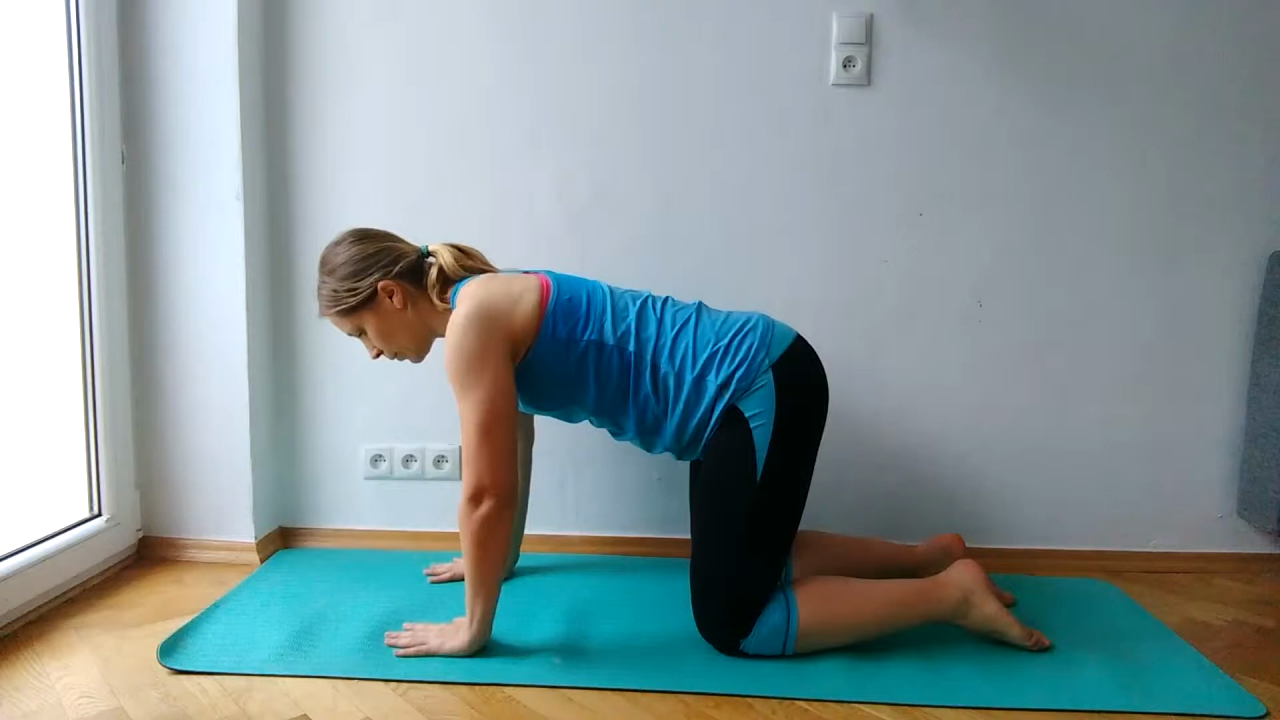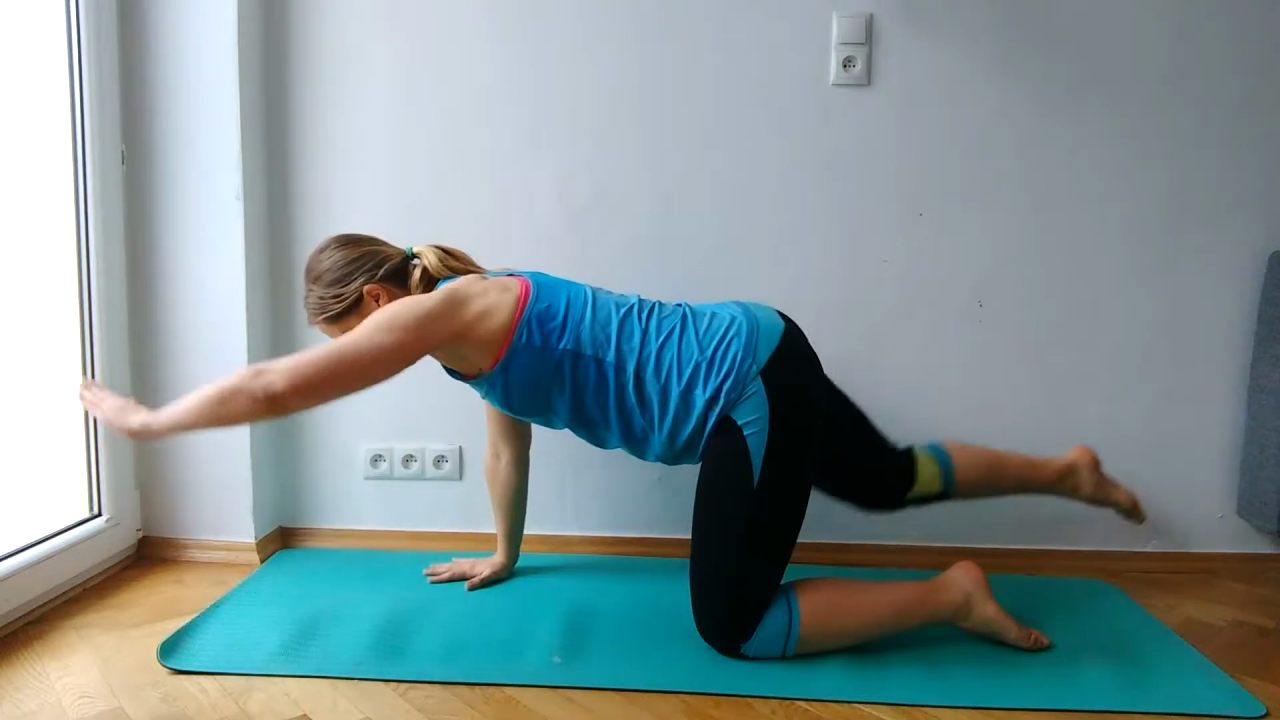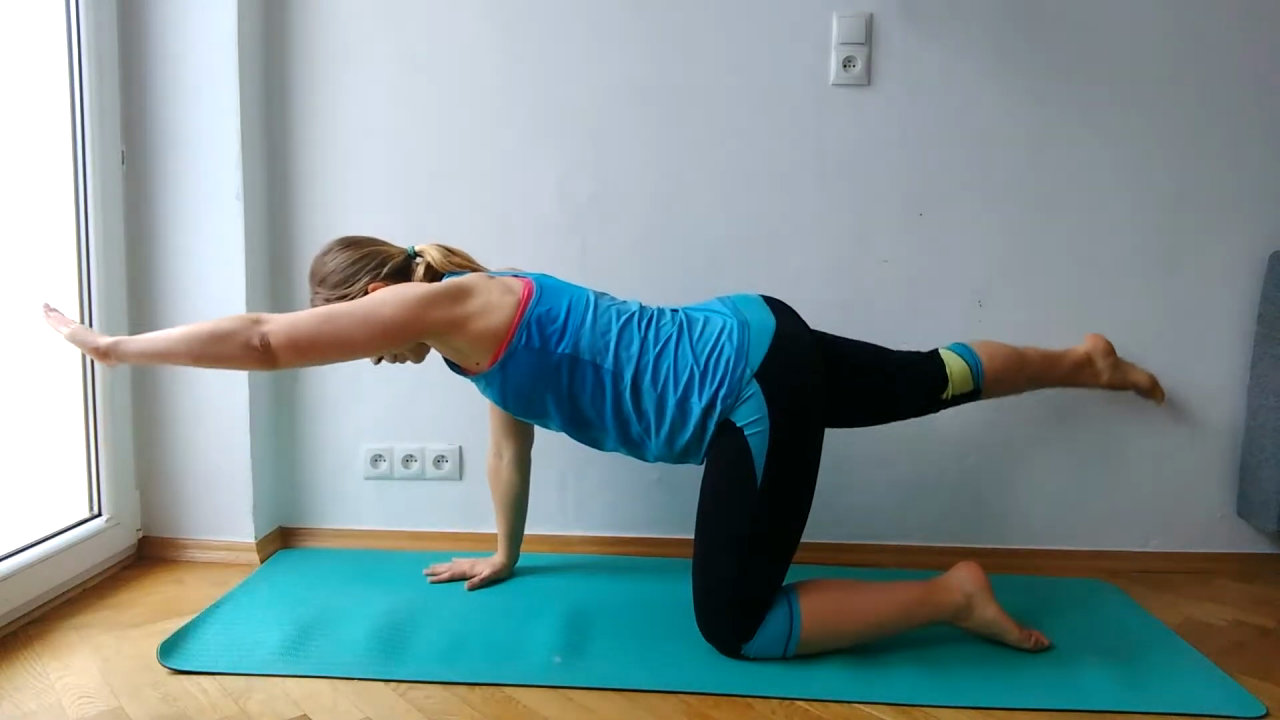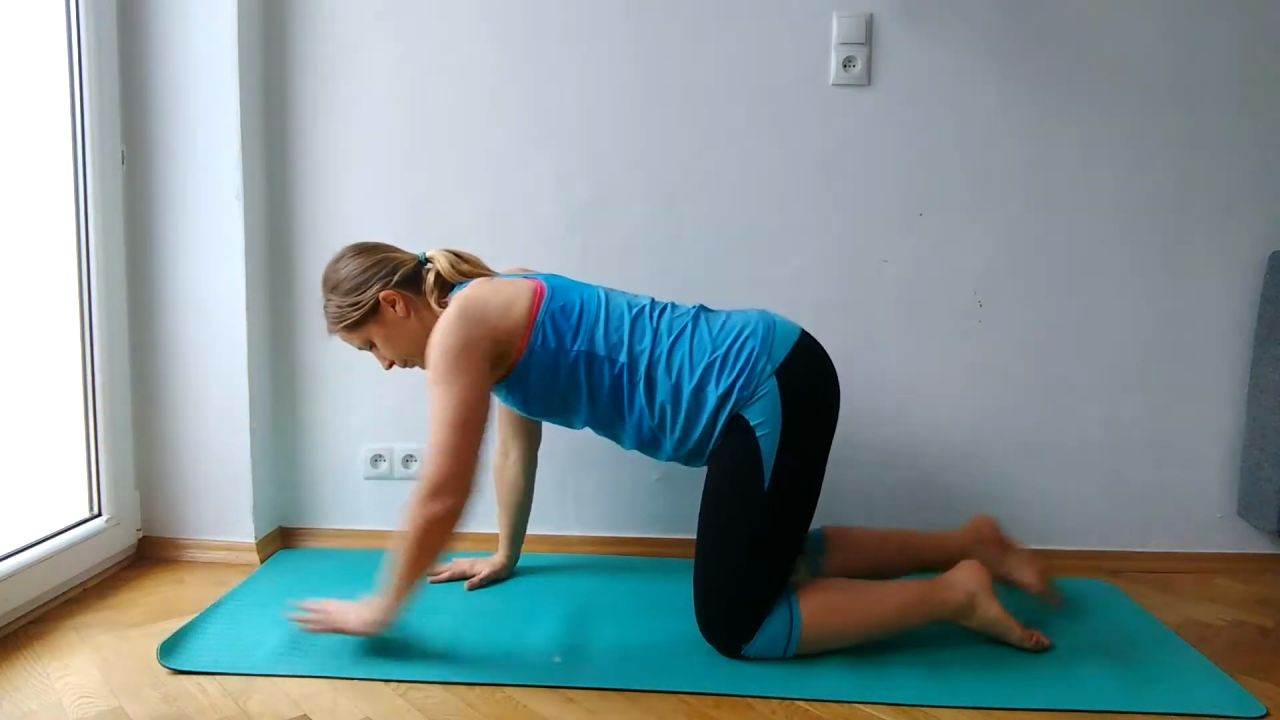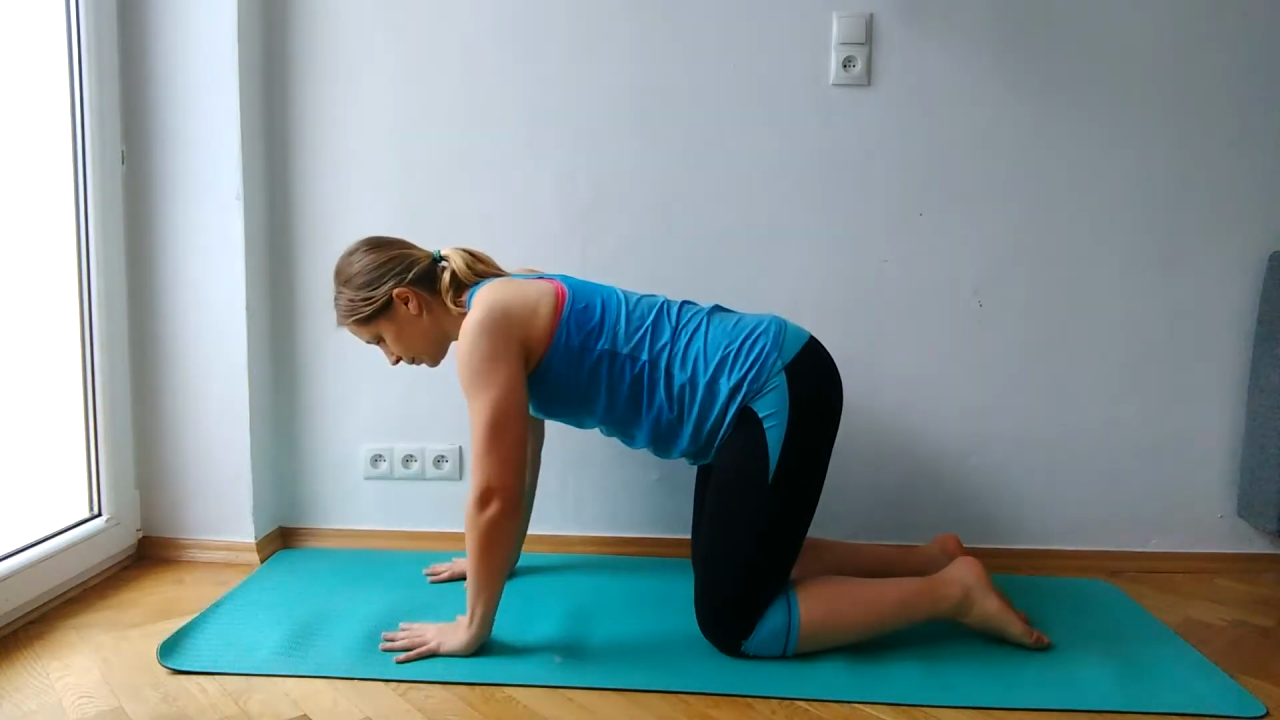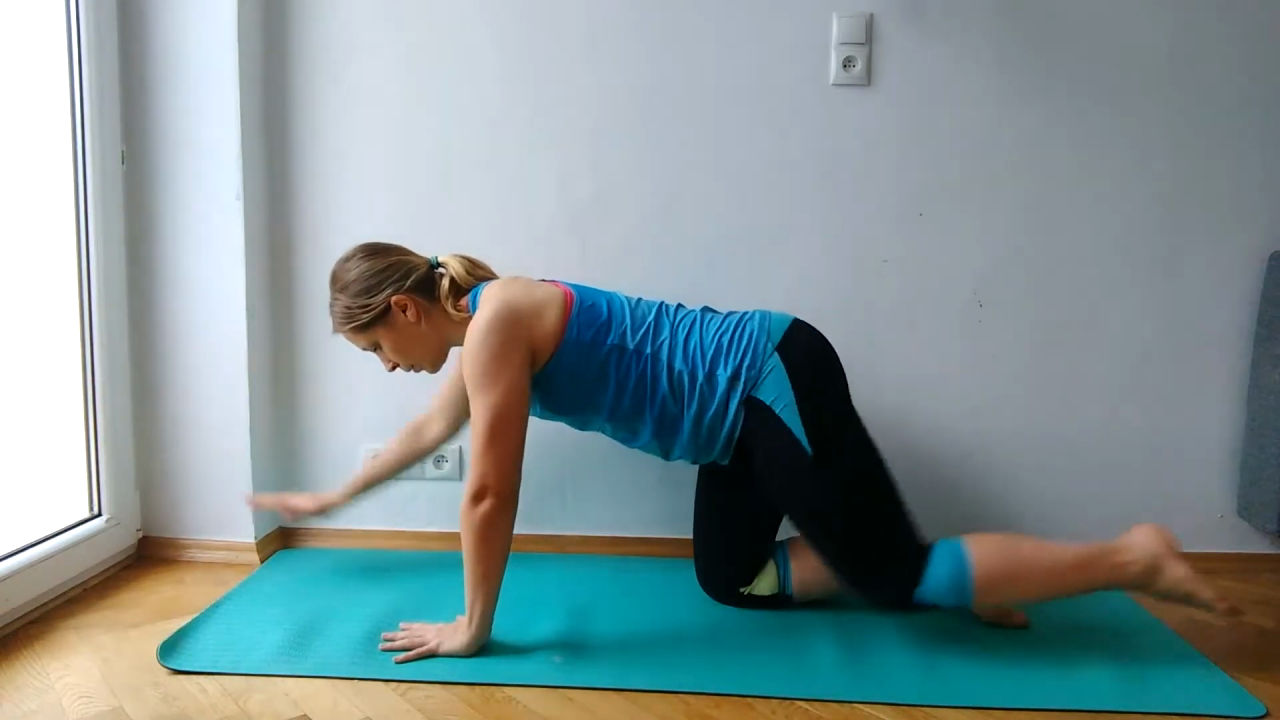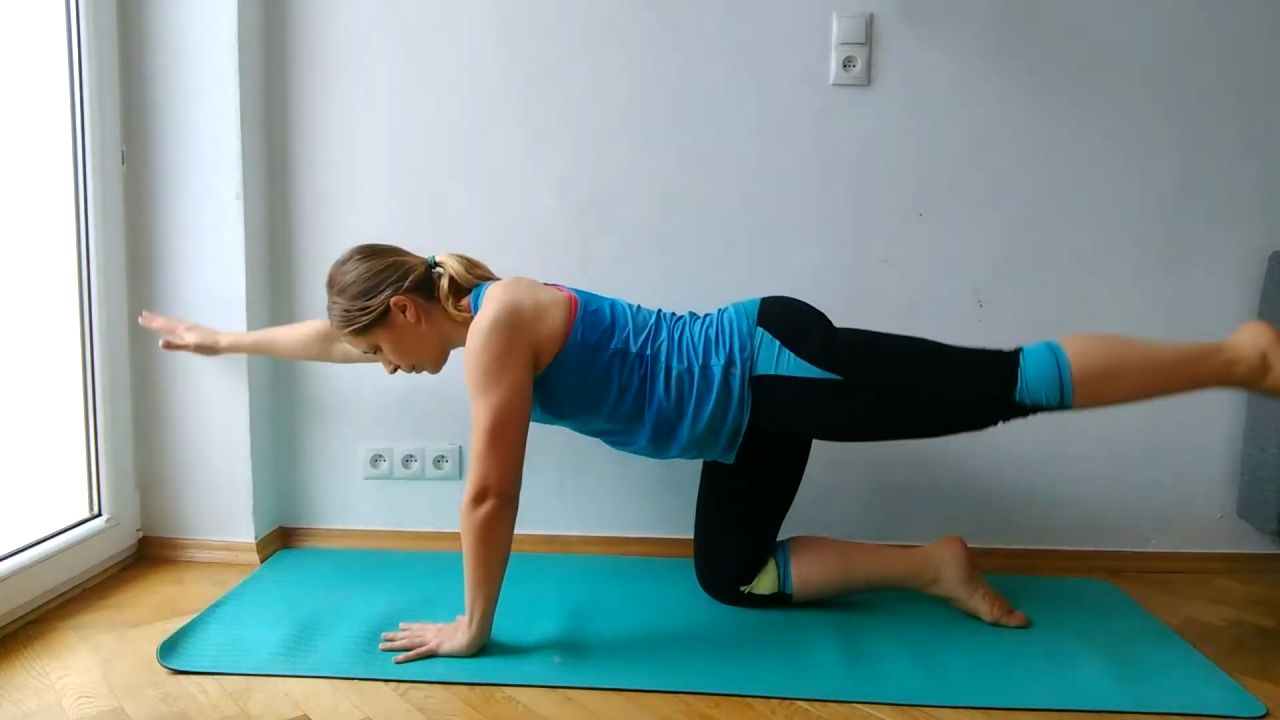
dt=0.7s
person 1, frame 1
left shoulder: (473, 320)
right shoulder: (488, 305)
left elbow: (485, 491)
right elbow: (513, 457)
left wrist: (473, 626)
right wrist: (498, 557)
left hip: (760, 387)
right hip: (748, 384)
left knee: (731, 623)
right knee: (748, 561)
left ankle: (952, 595)
right ankle: (932, 557)
person 1, frame 2
left shoulder: (441, 313)
right shoulder: (481, 314)
left elbow: (278, 386)
right elbow: (508, 441)
left wrist: (145, 417)
right wrist: (502, 555)
left hip: (749, 389)
right hip: (755, 360)
left knee: (732, 623)
right knee: (887, 481)
left ankle: (951, 596)
right ankle: (1070, 471)
person 1, frame 3
left shoulder: (450, 304)
right shoulder: (479, 314)
left elbow: (266, 340)
right elbow: (510, 439)
left wrist: (115, 346)
right wrist: (501, 555)
left hip: (750, 383)
right hip: (754, 348)
left knee: (733, 623)
right knee: (928, 381)
left ankle: (952, 593)
right ankle: (1089, 364)
person 1, frame 4
left shoulder: (462, 325)
right shoulder: (492, 304)
left elbow: (442, 490)
right elbow: (519, 439)
left wrist: (385, 606)
right wrist: (504, 553)
left hip: (767, 389)
right hip: (760, 380)
left knee: (734, 623)
right knee: (768, 560)
left ankle: (956, 593)
right ankle: (965, 544)
person 1, frame 5
left shoulder: (484, 325)
right shoulder: (504, 307)
left elbow: (494, 494)
right elbow: (523, 462)
left wrist: (472, 626)
right wrist: (498, 557)
left hip: (774, 391)
right hip: (756, 390)
left knee: (731, 623)
right knee: (739, 564)
left ankle: (952, 591)
right ankle: (930, 558)
person 1, frame 6
left shoulder: (491, 326)
right shoulder: (485, 320)
left elbow: (488, 495)
right elbow: (430, 425)
left wrist: (471, 627)
right wrist: (329, 495)
left hip: (770, 379)
right hip: (746, 401)
left knee: (898, 579)
right knee: (729, 577)
left ankle: (1138, 557)
right ankle: (941, 570)
person 1, frame 7
left shoulder: (493, 328)
right shoulder: (463, 312)
left elbow: (489, 497)
right elbow: (334, 336)
left wrist: (470, 627)
right wrist: (221, 339)
left hip: (773, 364)
right hip: (749, 398)
left knee: (1004, 382)
right knee: (731, 577)
right ankle: (932, 565)
